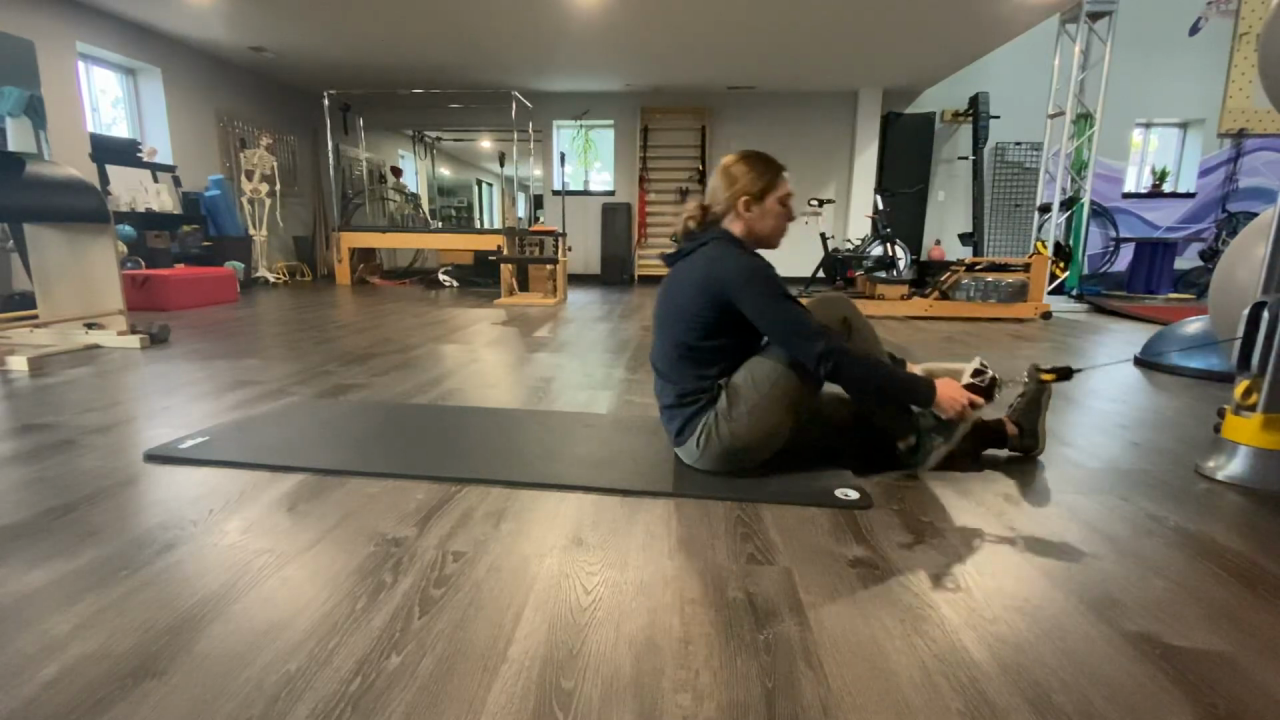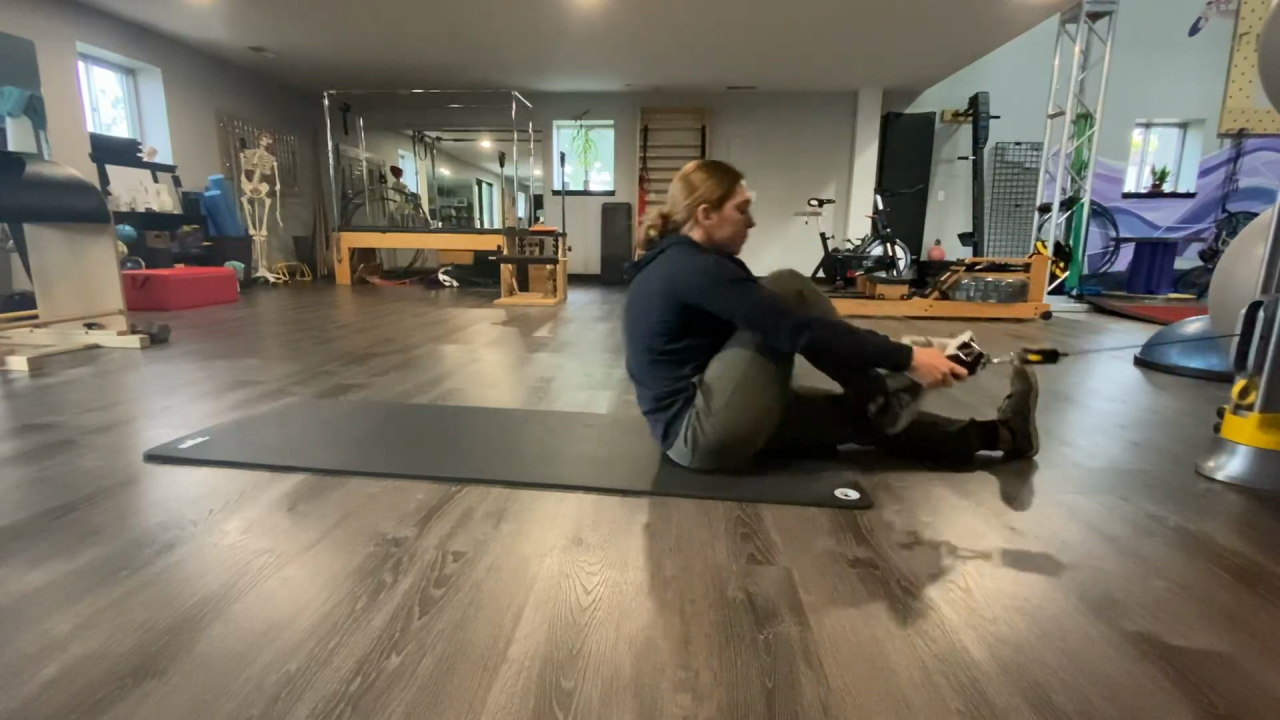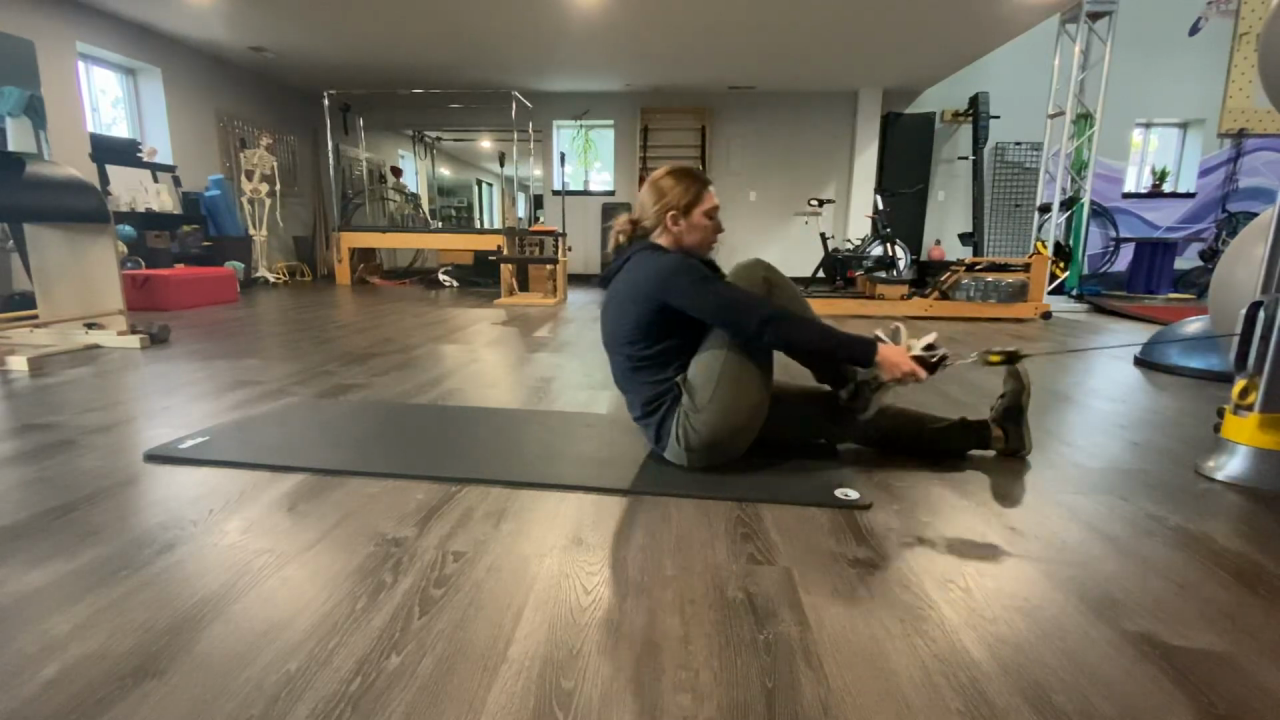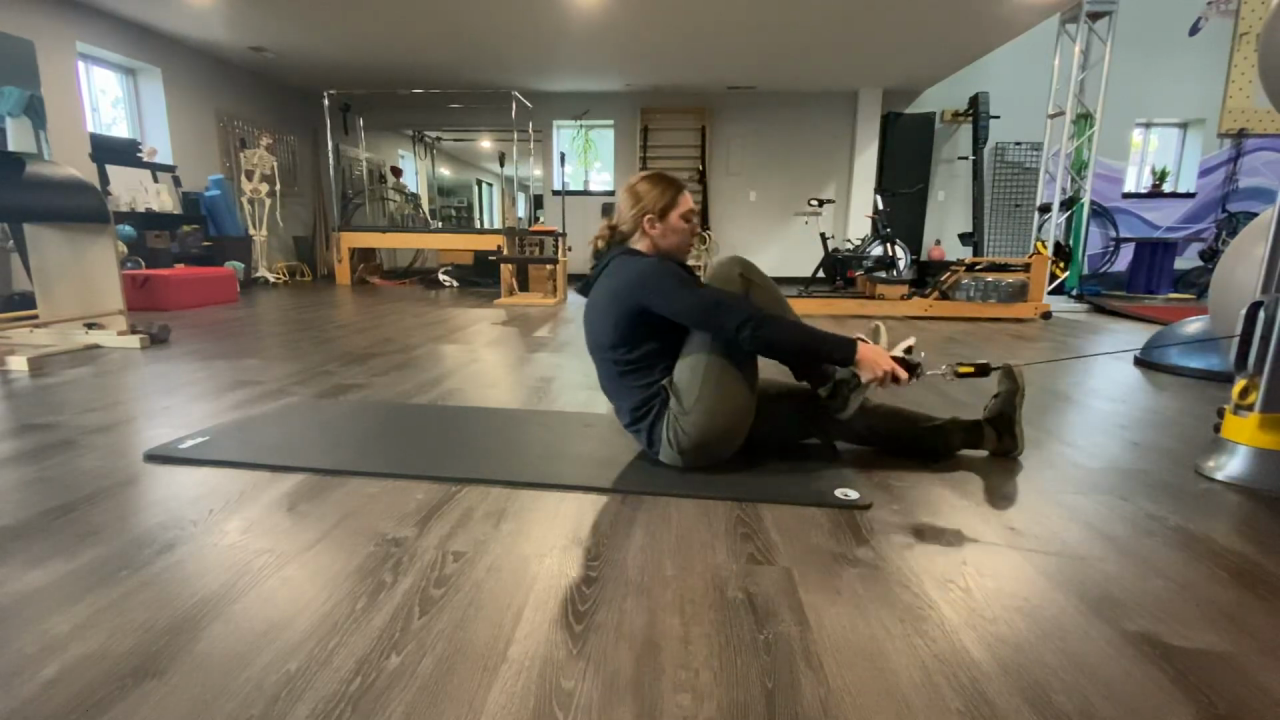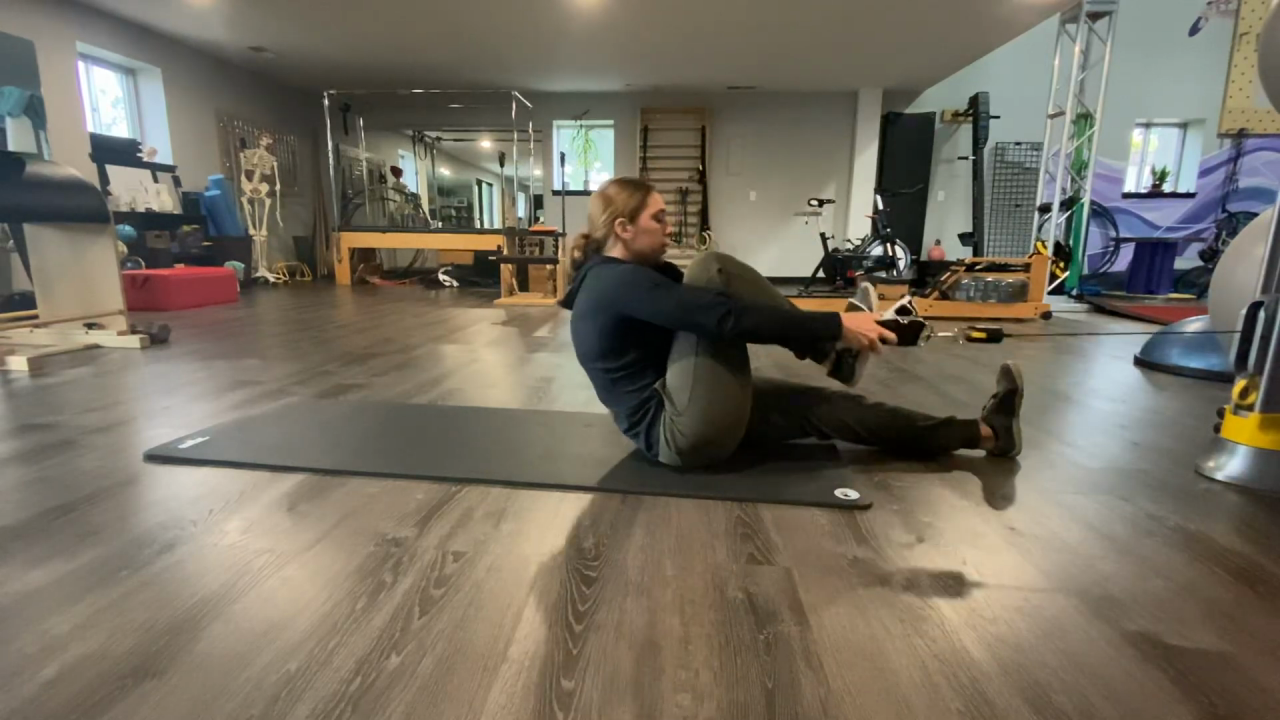
dt=0.2s
person 1, frame 1
left shoulder: (715, 256)
right shoulder: (733, 267)
left elbow: (802, 341)
right elbow: (822, 354)
left wrist: (901, 371)
right wrist: (925, 393)
left hip: (706, 421)
right hip: (715, 436)
left knee: (864, 413)
right knee: (833, 313)
left ankle: (1006, 432)
right ankle: (914, 441)
person 1, frame 2
left shoulder: (682, 261)
right shoulder: (696, 270)
left elbow: (772, 321)
right elbow: (797, 328)
left wrist: (888, 352)
right wrist: (905, 358)
left hip: (695, 421)
right hip: (702, 433)
left knee: (850, 412)
right knee: (789, 289)
left ankle: (996, 434)
right ankle: (883, 403)
person 1, frame 3
left shoulder: (651, 266)
right shoulder: (668, 272)
left elbow: (746, 316)
right elbow: (768, 322)
right wrist: (872, 353)
left hip: (687, 420)
right hip: (694, 431)
left knee: (834, 408)
right knee: (756, 278)
left ankle: (990, 434)
right ankle: (853, 385)
person 1, frame 4
left shoulder: (634, 270)
right shoulder: (645, 276)
left elbow: (725, 322)
right elbow: (743, 325)
right wrist: (850, 353)
left hip: (681, 421)
right hip: (685, 432)
left knee: (824, 408)
right knee: (732, 275)
left ankle: (983, 433)
right ankle: (832, 384)
person 1, frame 5
left shoulder: (623, 275)
right shoulder: (622, 282)
left elbow: (705, 310)
right elbow: (724, 317)
right wrist: (834, 326)
left hip: (679, 419)
right hip: (682, 435)
left knee: (819, 405)
right knee: (714, 270)
left ankle: (982, 433)
right ankle: (828, 353)
